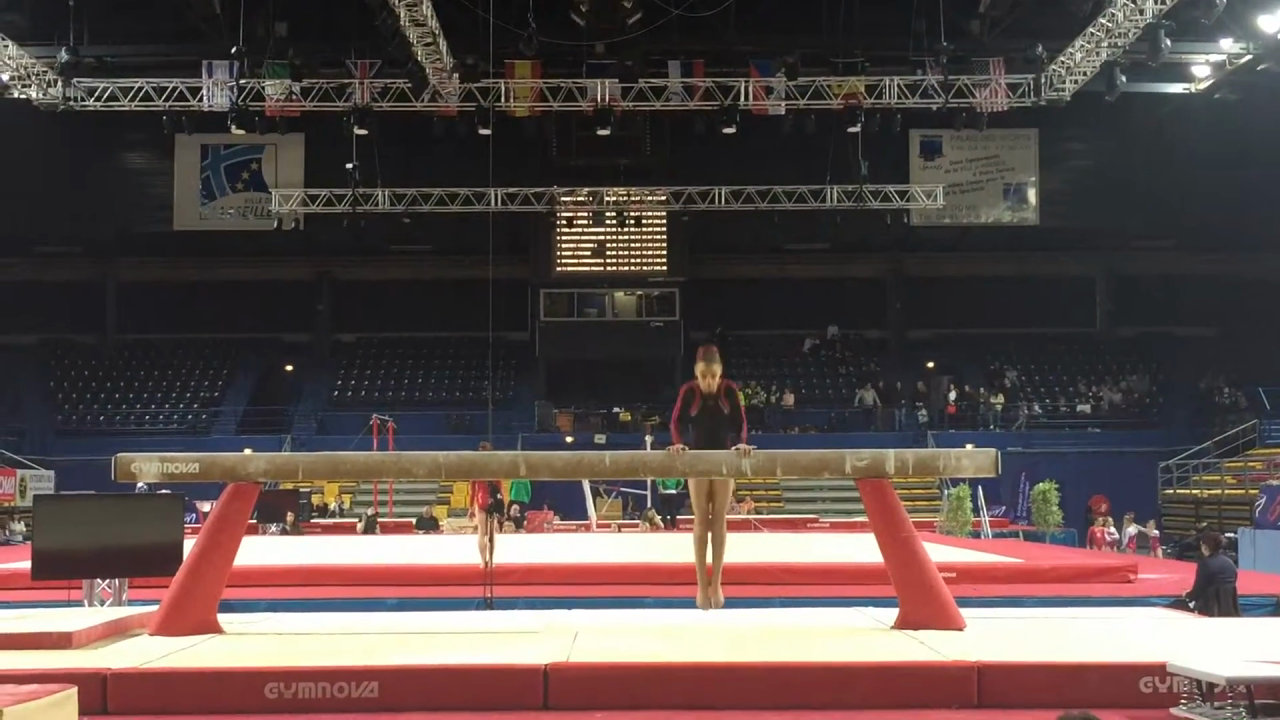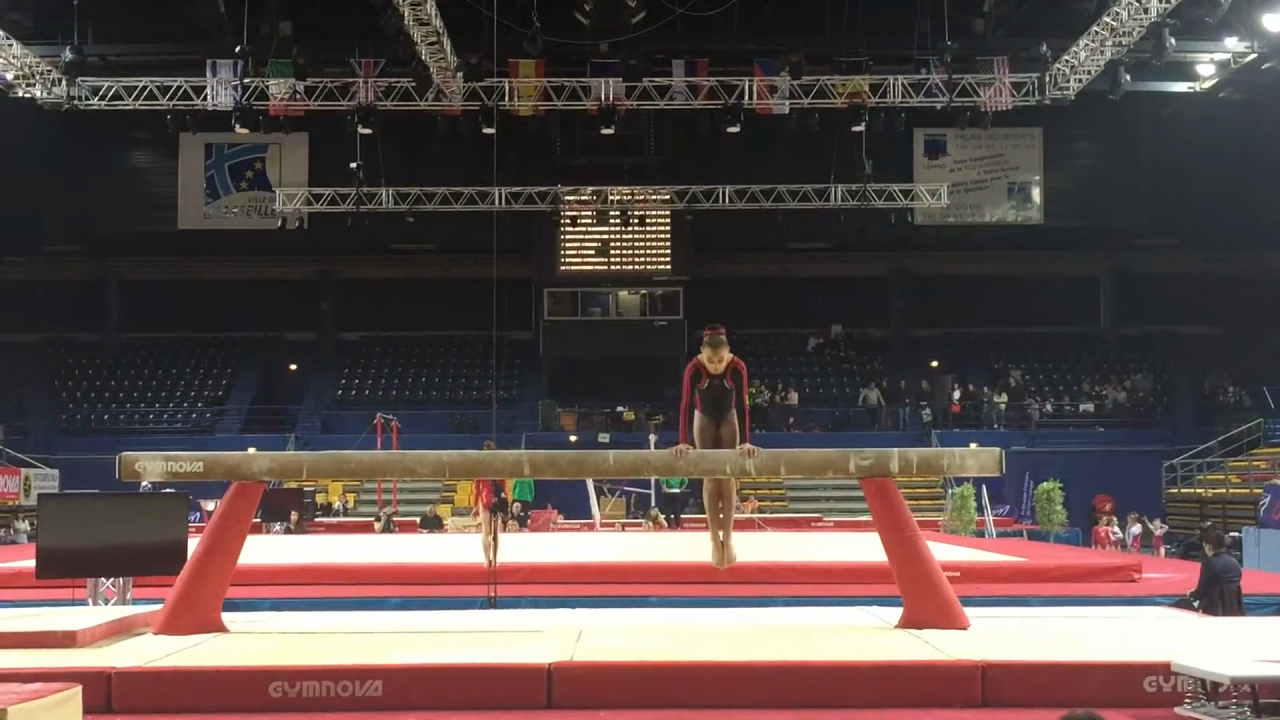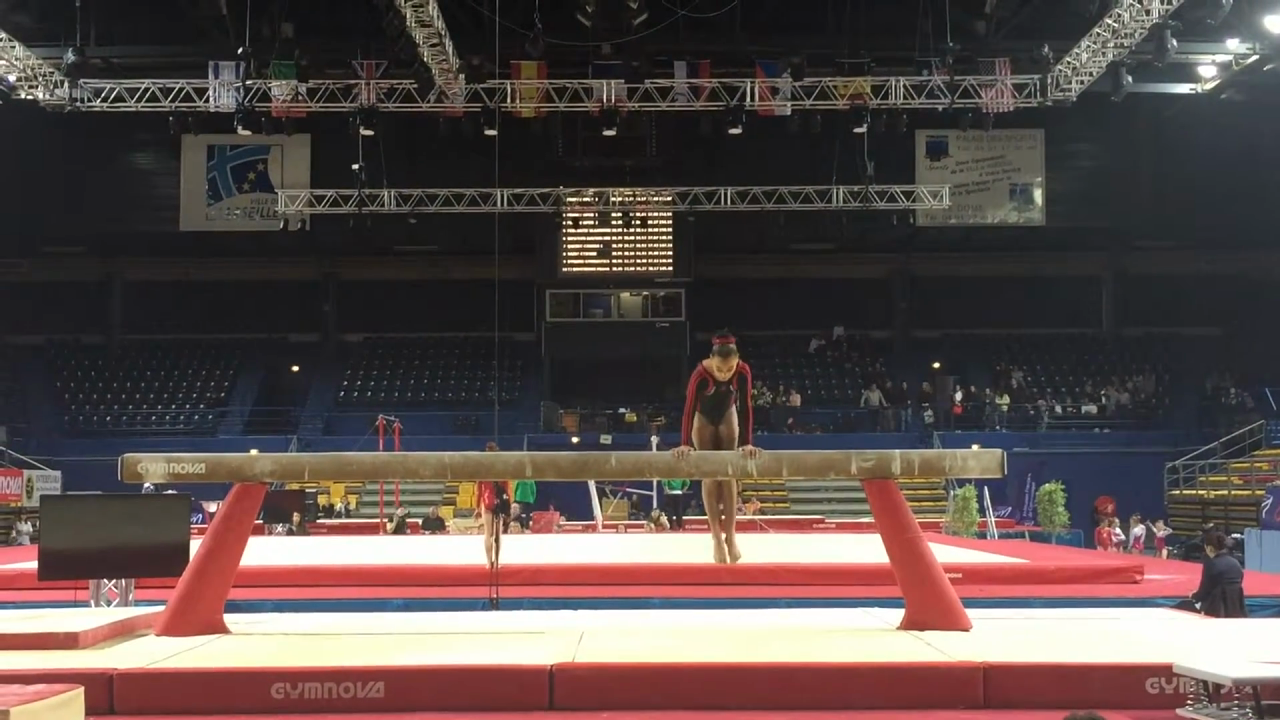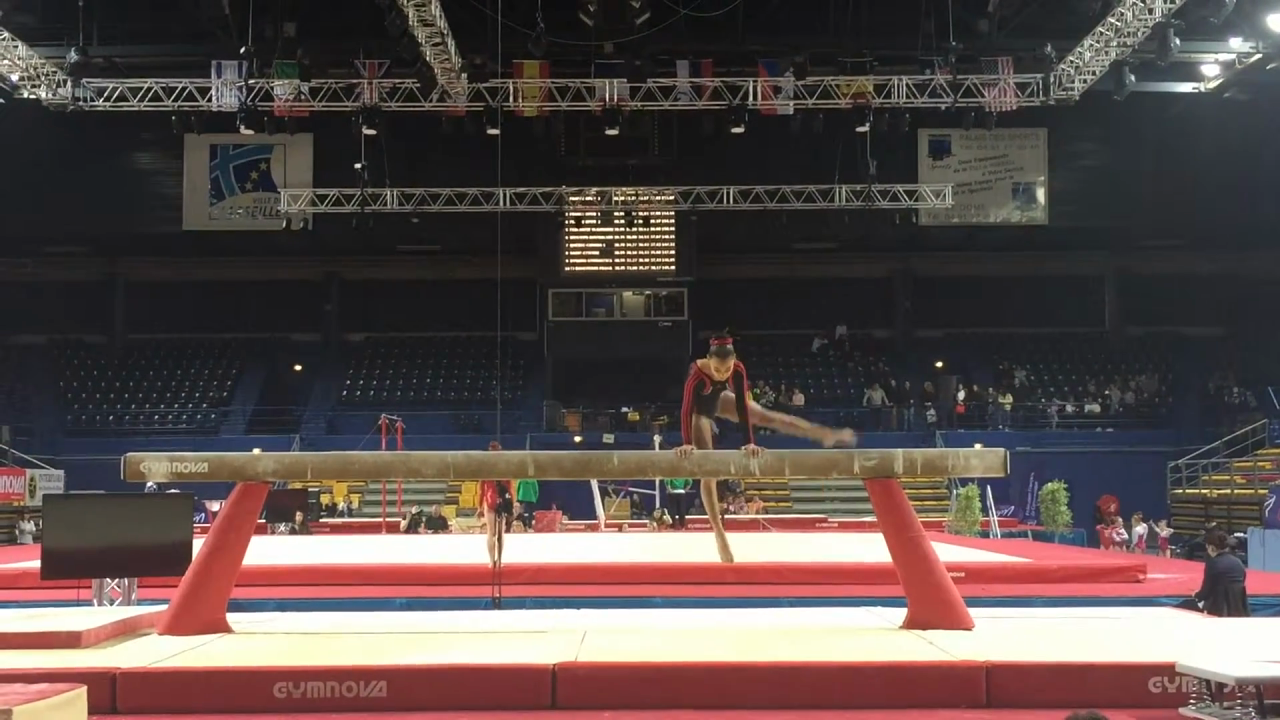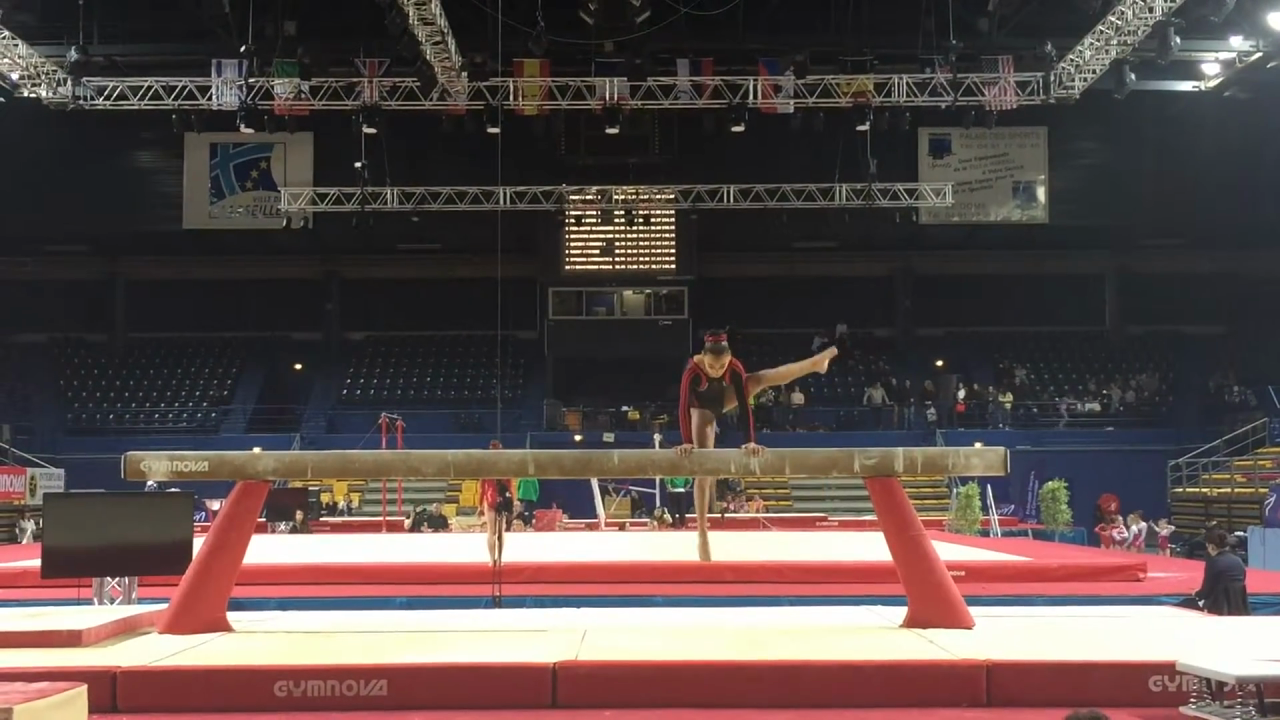
dt=0.4s
person 1, frame 1
left shoulder: (730, 390)
right shoulder: (688, 391)
left elbow: (740, 420)
right elbow: (676, 421)
left wrist: (742, 443)
right wrist: (678, 442)
left knee: (719, 520)
right knee: (701, 520)
left ankle: (716, 583)
right ankle: (702, 583)
person 1, frame 2
left shoulder: (738, 367)
right shoulder: (694, 368)
left elbow: (742, 405)
right elbow: (686, 405)
left wrist: (745, 441)
right wrist: (684, 441)
left hip: (728, 417)
right hip: (704, 417)
left knee: (728, 474)
right knee: (710, 475)
left ankle: (728, 538)
right ankle: (715, 539)
person 1, frame 3
left shoulder: (743, 372)
right shoulder: (700, 374)
left elbow: (745, 408)
right elbow: (689, 409)
left wrist: (747, 443)
right wrist: (686, 443)
left hip: (727, 413)
right hip: (703, 415)
left ankle: (730, 535)
right ankle: (717, 536)
person 1, frame 4
left shoulder: (738, 370)
right shoulder: (696, 375)
left elbow: (741, 406)
right elbow: (687, 411)
left wrist: (749, 442)
right wrist: (688, 443)
left hip: (719, 400)
right hip: (700, 411)
left knee: (767, 417)
left ankle: (826, 435)
right ankle: (719, 535)
person 1, frame 5
left shoulder: (735, 367)
right shoulder: (692, 371)
left elbow: (744, 404)
right elbow: (684, 407)
left wrist: (749, 441)
right wrist: (687, 442)
left hip: (724, 396)
right hip: (702, 409)
left knee: (762, 379)
left ankle: (814, 363)
right ankle: (702, 534)
